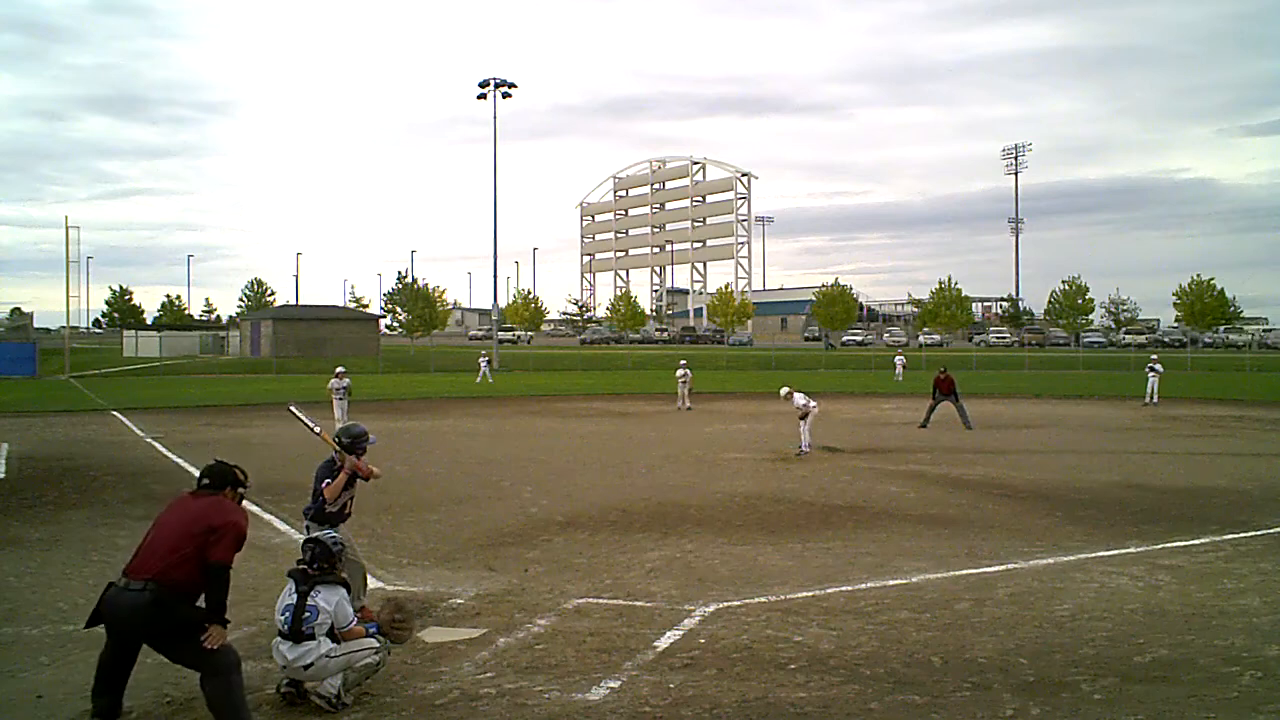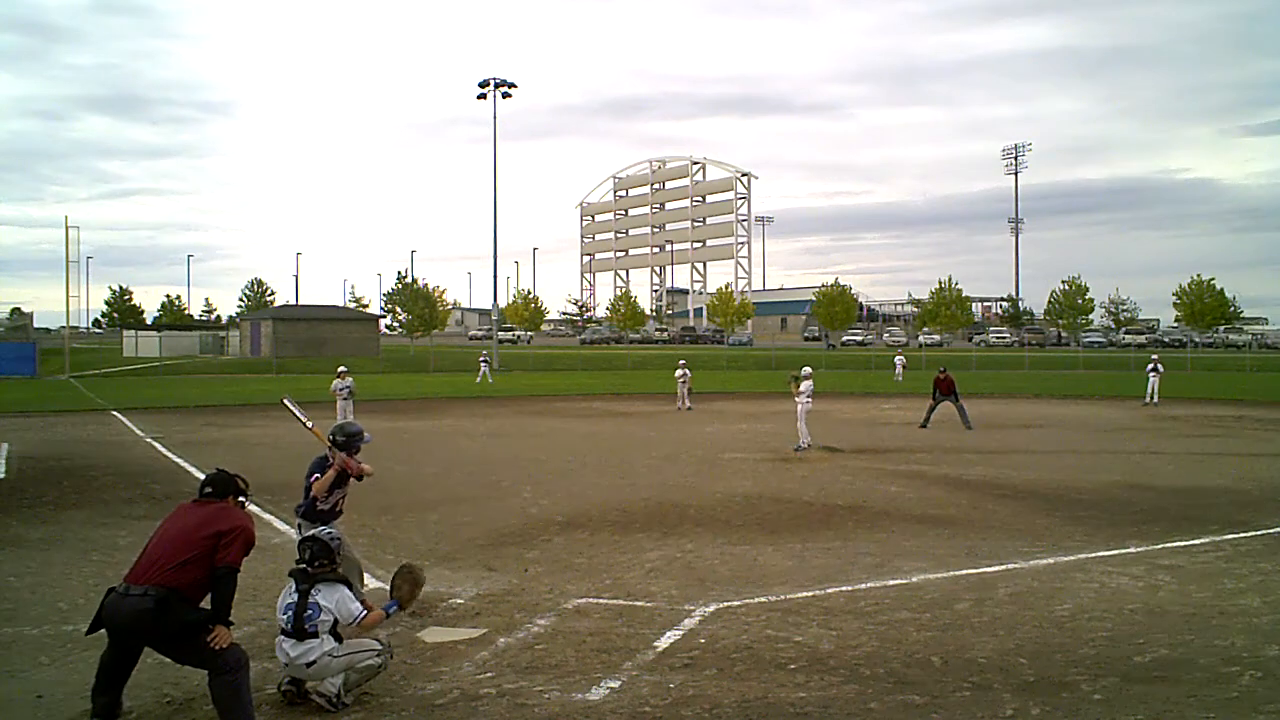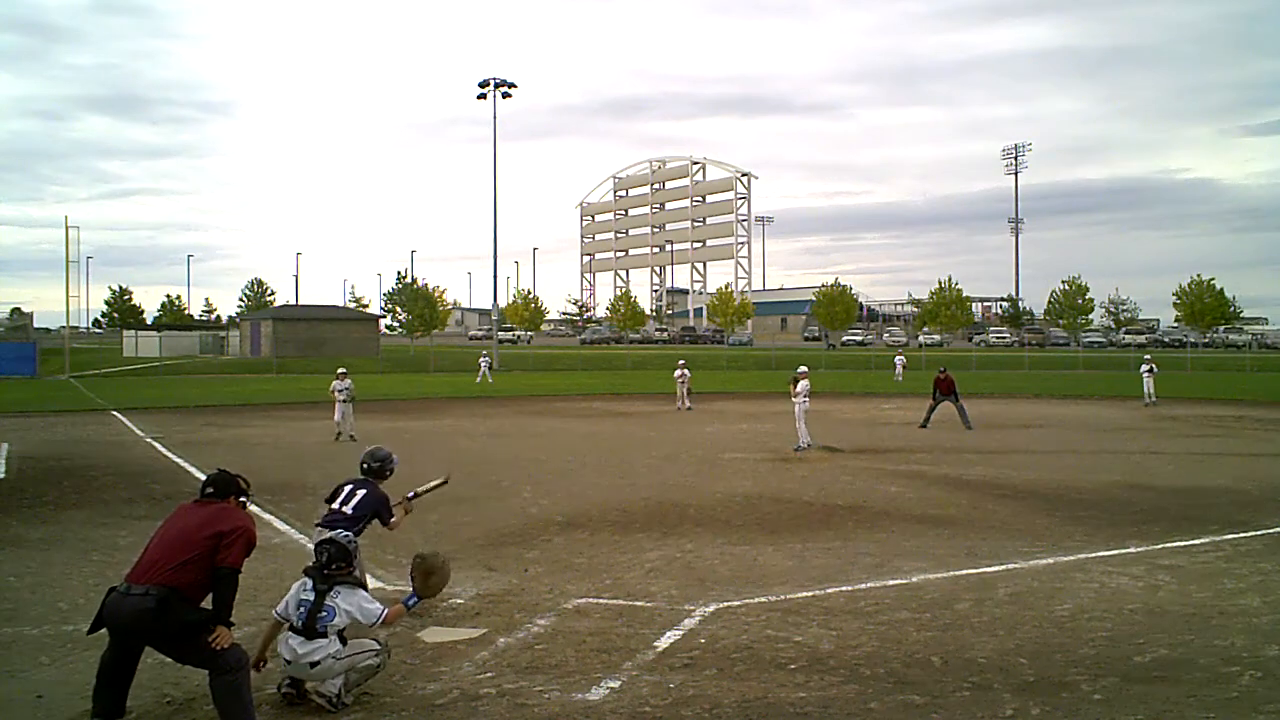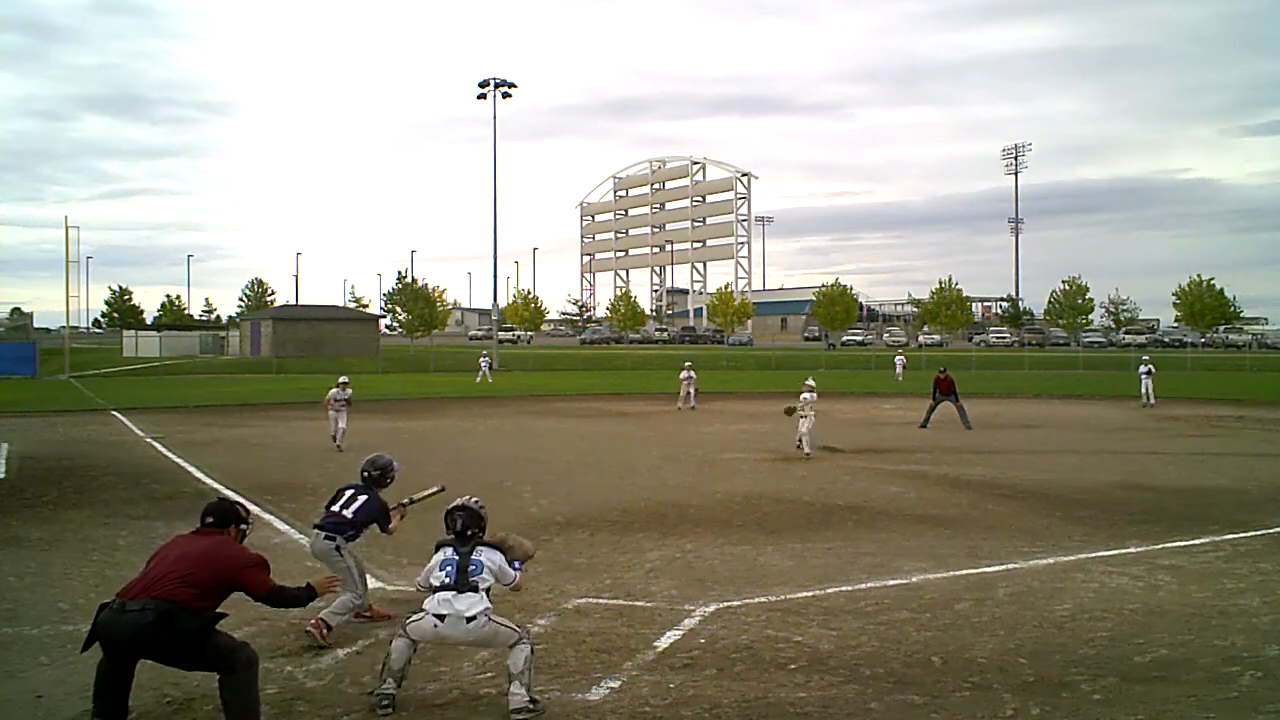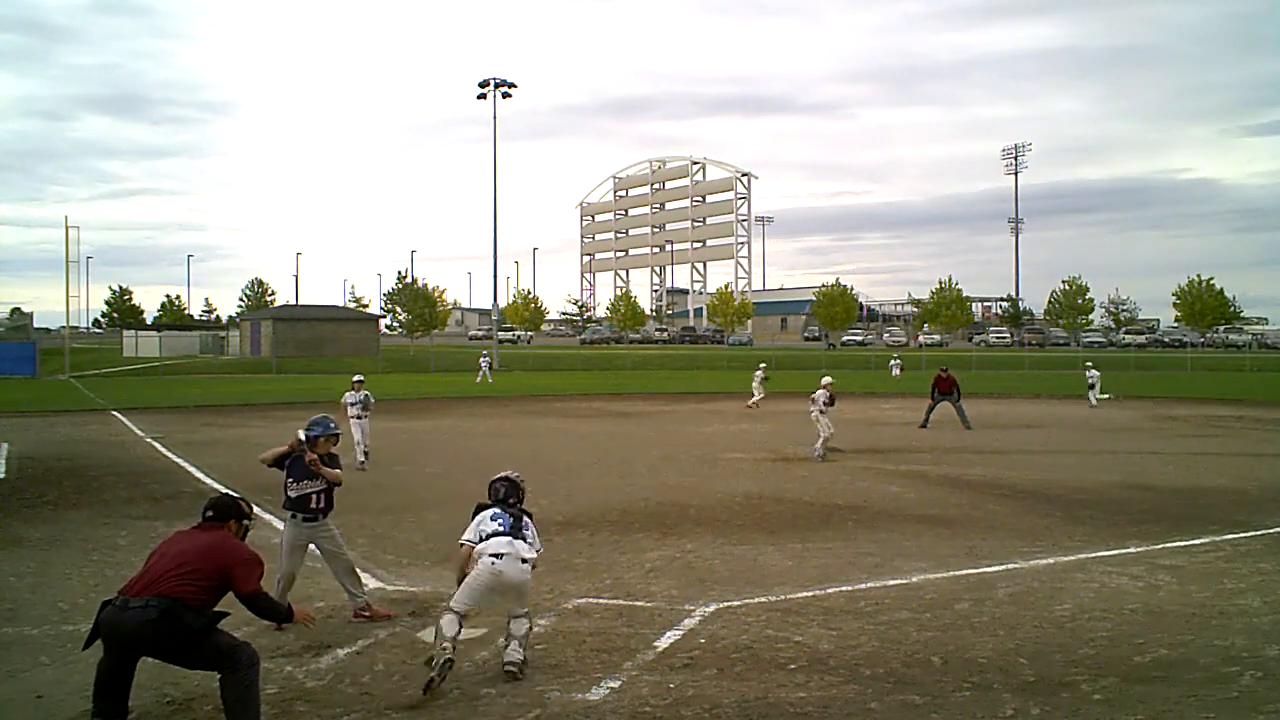
dt=1s
person 1, frame 1
left shoulder: (179, 504)
right shoulder: (231, 513)
right elbow: (217, 571)
right wrist: (217, 621)
left hip: (116, 600)
right hip: (155, 607)
left knee: (118, 653)
right knee: (222, 664)
person 1, frame 2
left shoulder: (182, 511)
right shoulder: (237, 520)
right elbow: (225, 575)
right wrist: (221, 622)
left hip: (116, 605)
right hip: (156, 610)
left knee: (120, 650)
right knee: (230, 662)
person 1, frame 3
left shoulder: (183, 512)
right shoulder: (239, 521)
right elbow: (226, 575)
right wrist: (222, 622)
left hip: (117, 603)
right hip: (157, 609)
left knee: (121, 653)
right knee: (231, 661)
person 1, frame 4
left shoulder: (175, 543)
right shoulder: (235, 554)
right elbow: (271, 595)
right wrist: (311, 591)
left hip: (112, 620)
right hip: (153, 625)
left knee: (118, 656)
right knee: (241, 660)
person 1, frame 5
left shoulder: (175, 539)
right shoulder: (236, 550)
right elbow: (254, 599)
right wrist: (288, 614)
left hip: (114, 617)
right hip: (158, 622)
left knee: (118, 655)
right knee: (242, 660)
person 2, frame 1
left shoulder: (293, 584)
right shoulder: (335, 592)
right elbow: (348, 635)
right wrist: (373, 629)
left hip: (284, 662)
right hip: (313, 664)
right knee: (379, 647)
left ankle: (293, 683)
right ankle: (330, 690)
person 2, frame 2
left shoulder: (292, 585)
right shoulder: (336, 590)
left elbow: (282, 625)
right elbow: (365, 623)
right wrist: (395, 605)
left hip: (287, 661)
right hip: (316, 663)
right knee: (381, 651)
left ankle: (293, 681)
right ankle: (332, 689)
person 2, frame 3
left shoulder: (303, 584)
right shoulder: (353, 594)
left elbow: (277, 621)
right elbow: (387, 618)
left wrist: (260, 653)
right wrist: (416, 596)
left hip: (290, 661)
right hip: (321, 664)
right knee: (379, 652)
left ankle: (293, 681)
right ankle: (331, 690)
person 2, frame 4
left shoulder: (441, 554)
right shoulder: (492, 554)
left elbow: (421, 585)
right elbow: (517, 585)
right wrist: (517, 562)
left hip: (437, 624)
right hip: (475, 625)
left knee: (406, 634)
right knee: (520, 640)
left ankle: (385, 695)
right ankle: (520, 702)
person 2, frame 5
left shoulder: (484, 515)
right shoulder: (526, 520)
left elbow: (465, 551)
right elbow: (534, 557)
left wrist: (461, 575)
left hip: (490, 564)
right hip: (521, 568)
left knee: (455, 611)
right knee: (519, 615)
left ankle: (444, 655)
right ankle: (514, 658)
person 3, frame 1
left shoulder: (353, 463)
right shoulder: (326, 468)
left elbow: (378, 474)
right elbow: (329, 496)
left wrist: (368, 471)
right wrist: (347, 470)
left hip: (337, 526)
right hip: (318, 527)
left knee: (357, 566)
left ankle: (358, 606)
person 3, frame 2
left shoulder: (346, 461)
right shoulder: (319, 464)
left elbow: (370, 471)
right elbow: (317, 491)
left wrist: (358, 468)
right wrist: (335, 467)
left hip: (329, 523)
right hip: (310, 525)
left knee: (351, 561)
left ankle: (358, 601)
person 3, frame 3
left shoulder: (349, 484)
right shoulder: (379, 496)
left elbow: (328, 504)
right elbow: (391, 525)
right wrist: (405, 510)
left hip: (321, 533)
left knee: (356, 564)
person 3, frame 4
left shoulder: (348, 488)
right shoulder: (377, 503)
right elbow: (390, 530)
right wrist: (399, 515)
left hip: (318, 538)
right hip: (333, 544)
left knee: (357, 568)
right knee: (354, 593)
left ankle: (364, 609)
right ankle: (321, 624)
person 3, frame 5
left shoulder: (330, 459)
right shoulder: (292, 458)
left elbow: (339, 479)
right elbow: (263, 458)
left wrist: (319, 468)
right wrist: (288, 447)
left hip: (322, 524)
right hip: (296, 524)
left knee: (344, 565)
right knee: (287, 572)
left ankle: (362, 607)
